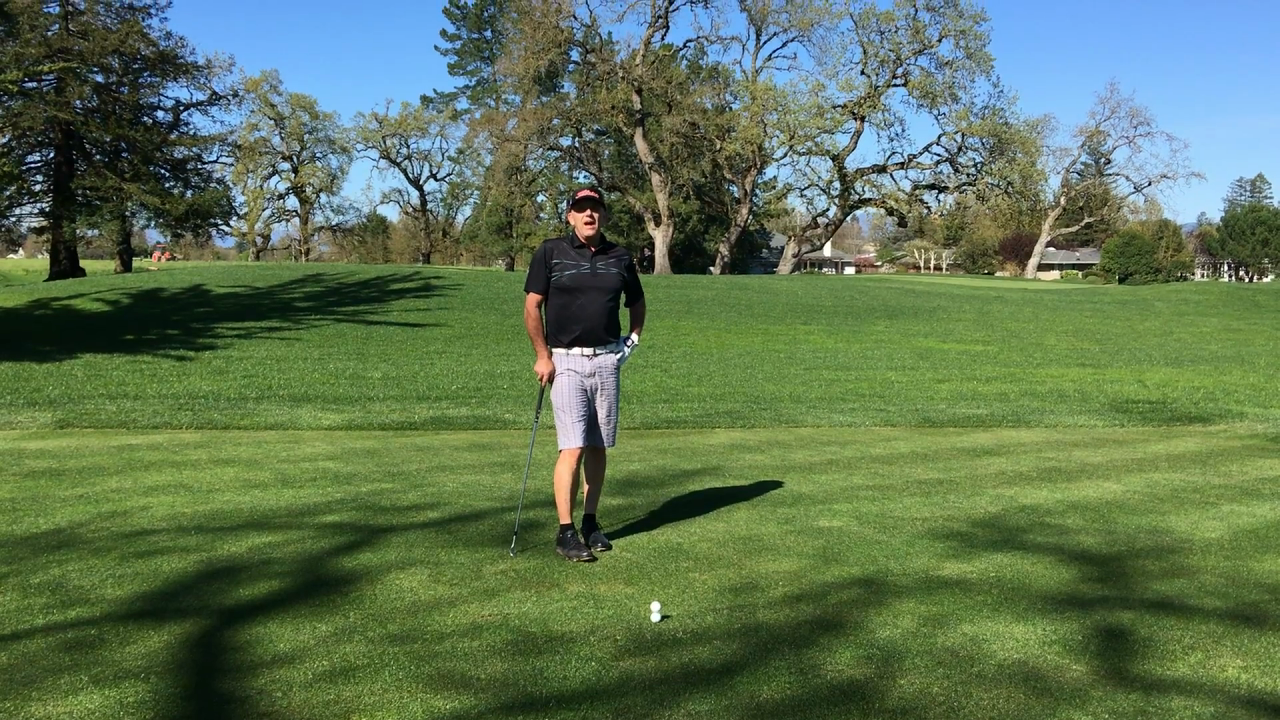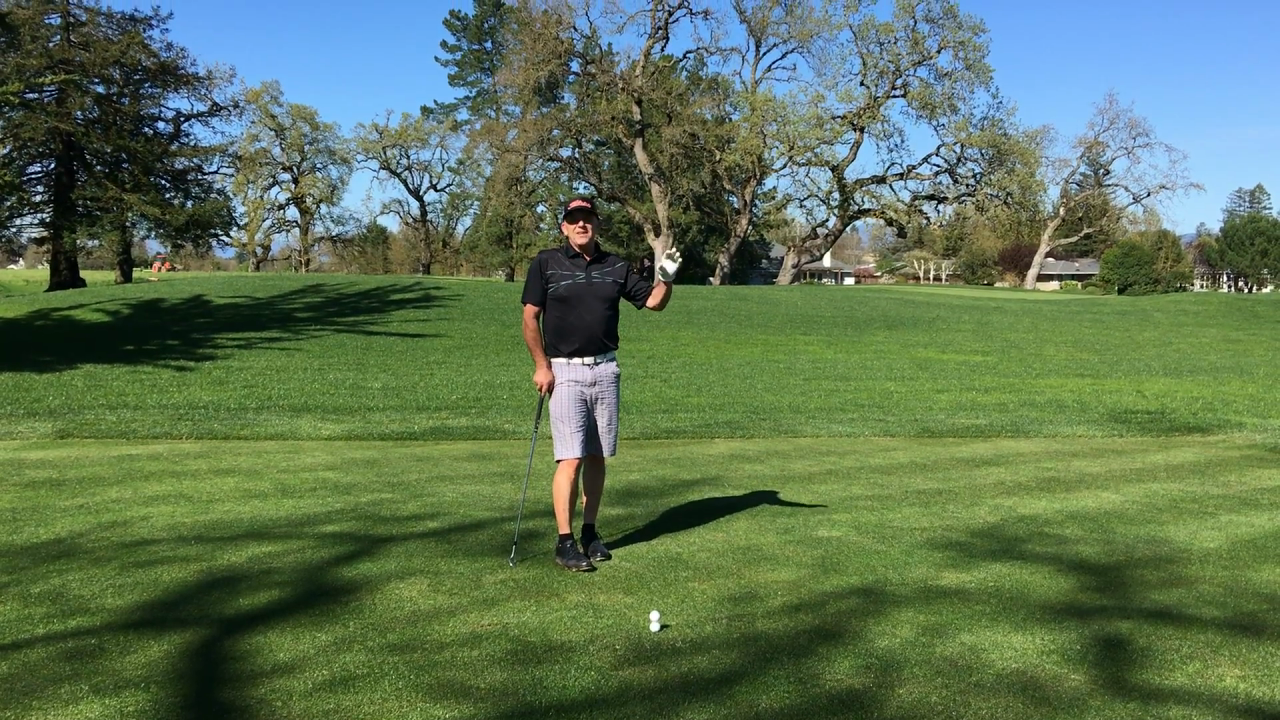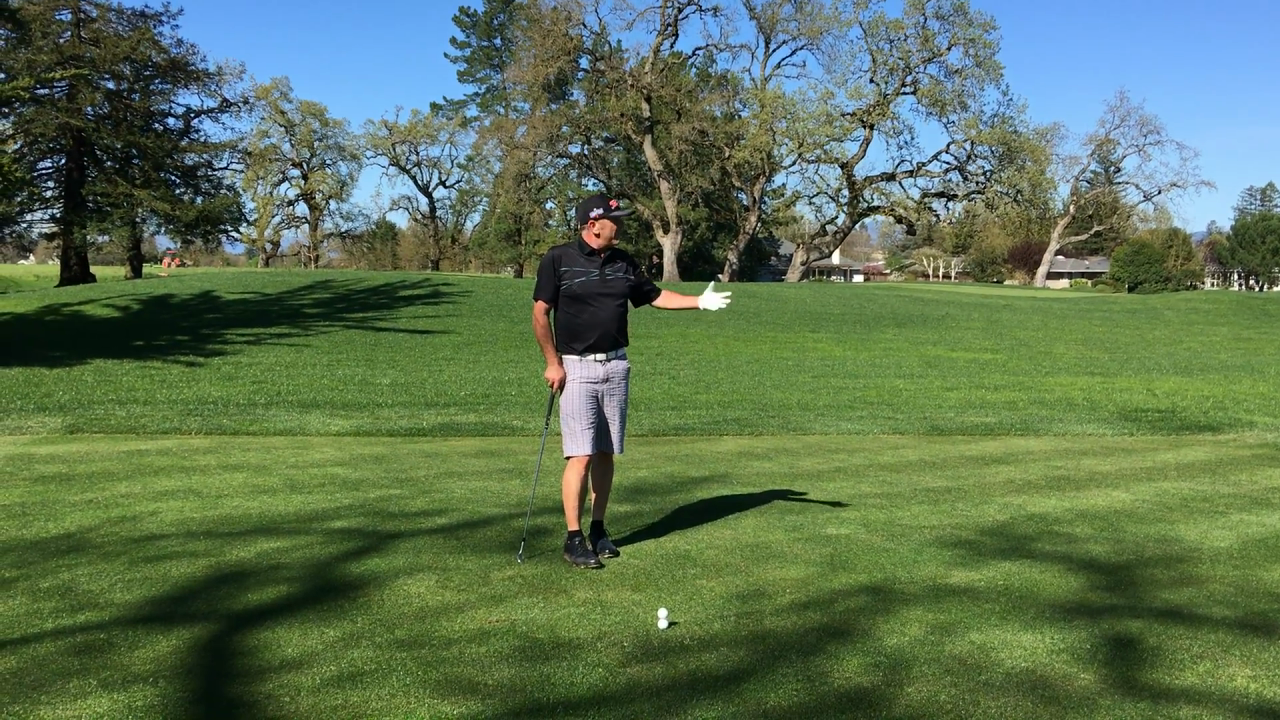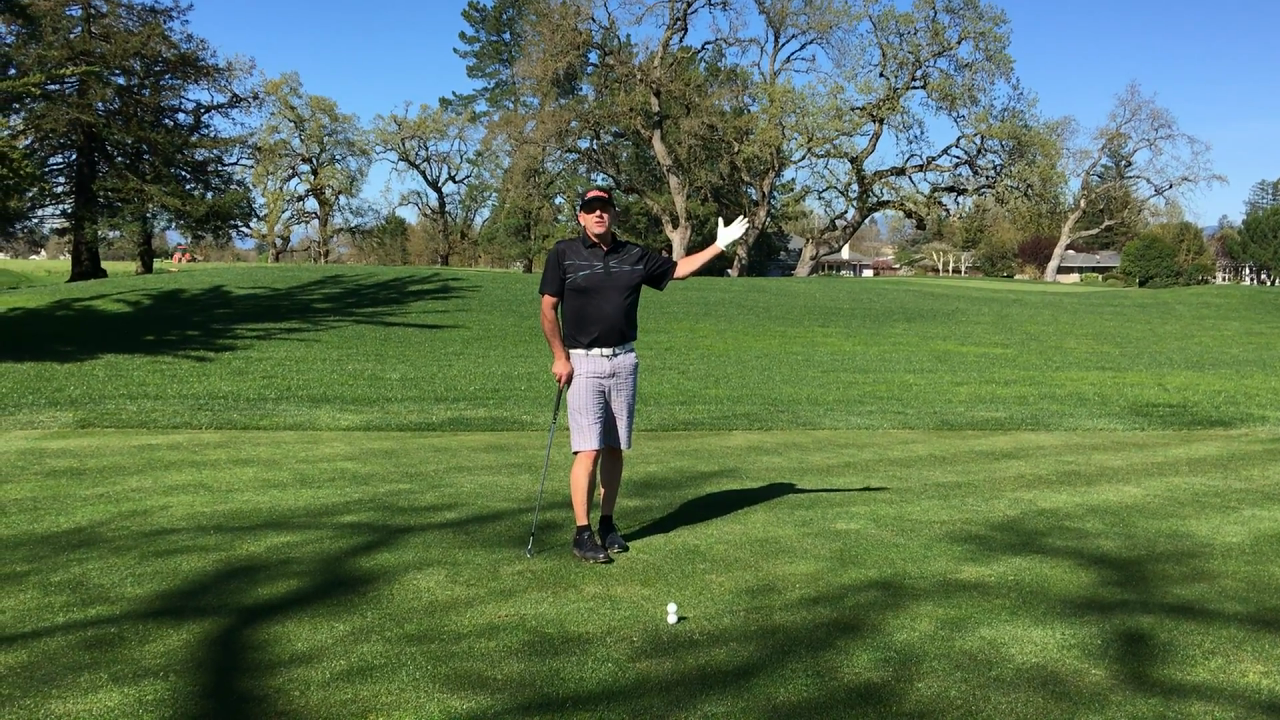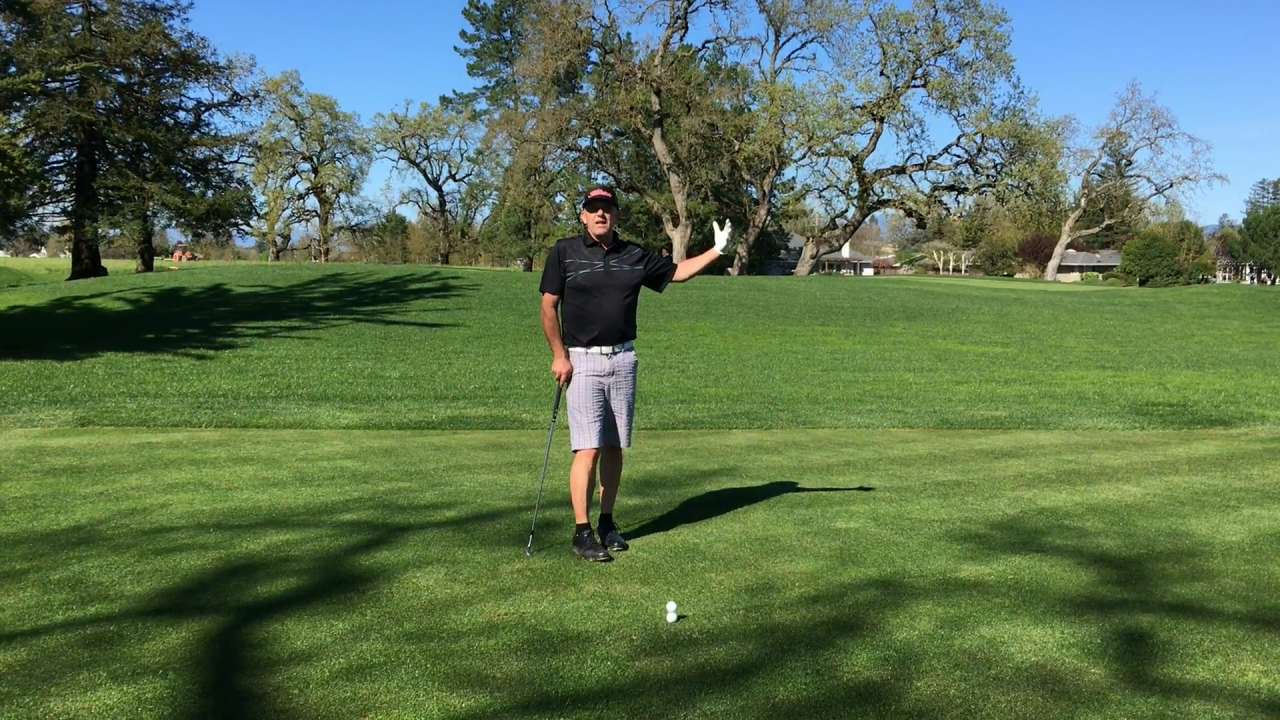
dt=1s
person 1, frame 1
left shoulder: (620, 257)
right shoulder: (551, 251)
left elbow: (638, 303)
right elbow: (532, 305)
left wrist: (632, 340)
right wrist: (542, 355)
left hip: (607, 360)
right hip: (566, 361)
left knee: (598, 446)
right knee: (573, 447)
left ankle: (590, 522)
right ankle: (565, 531)
person 1, frame 2
left shoulder: (617, 267)
right shoulder: (546, 263)
left elbow: (651, 301)
right elbow: (530, 317)
left wrist: (666, 278)
right wrist: (542, 365)
left hip: (606, 369)
right hip: (565, 371)
left knee: (598, 456)
right knee: (571, 458)
left ankle: (589, 532)
right ankle: (564, 541)
person 1, frame 3
left shoulder: (624, 263)
right shoulder: (558, 259)
left elbow: (657, 296)
right elbow: (540, 313)
left wrist: (699, 300)
right wrist: (553, 363)
left hip: (616, 366)
right hip: (577, 368)
left knee: (606, 454)
right knee: (580, 455)
left ankle: (598, 528)
right ankle: (573, 538)
person 1, frame 4
left shoulder: (635, 255)
right shoulder: (564, 253)
left elbow: (678, 268)
right elbow: (548, 308)
left wrist: (719, 245)
right wrist: (560, 357)
left hip: (624, 360)
right hip: (583, 362)
left knee: (615, 448)
right knee: (589, 450)
left ankle: (607, 524)
right ankle: (582, 533)
person 1, frame 5
left shoulder: (635, 256)
right shoulder: (564, 251)
left elbow: (677, 272)
right elbow: (549, 306)
left wrist: (717, 250)
right wrist: (559, 355)
left hip: (623, 359)
right hip: (582, 361)
left knee: (614, 447)
right knee: (588, 449)
left ankle: (606, 522)
right ankle: (582, 531)
